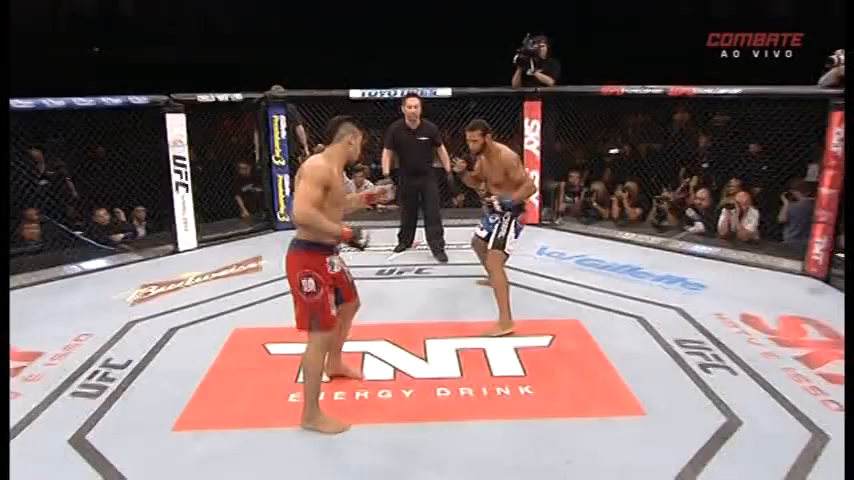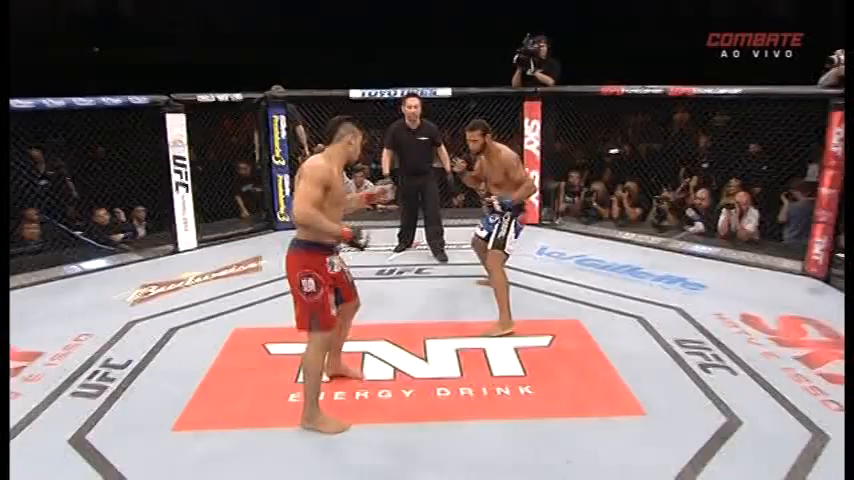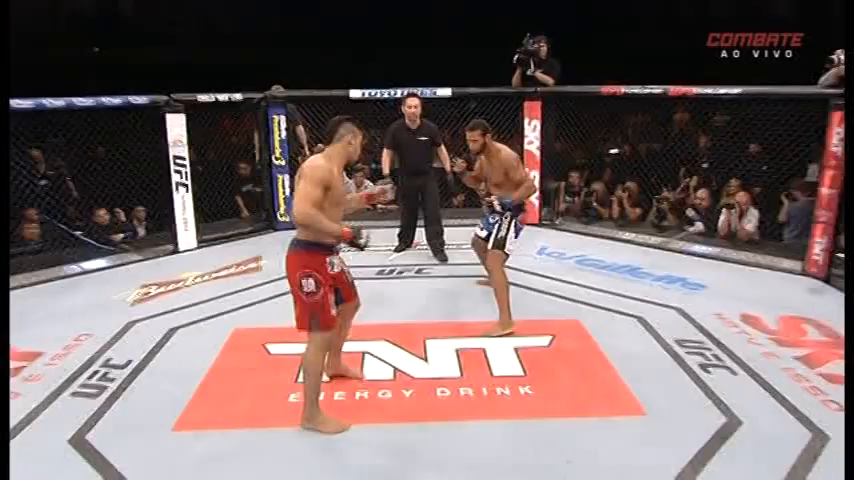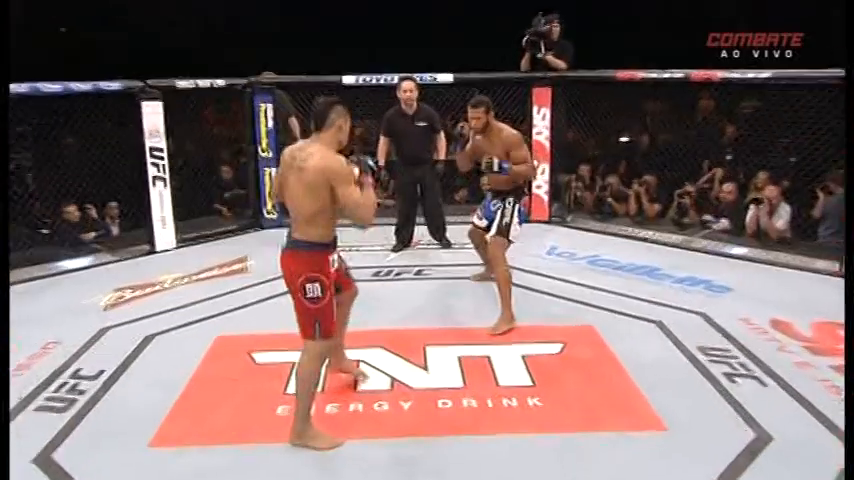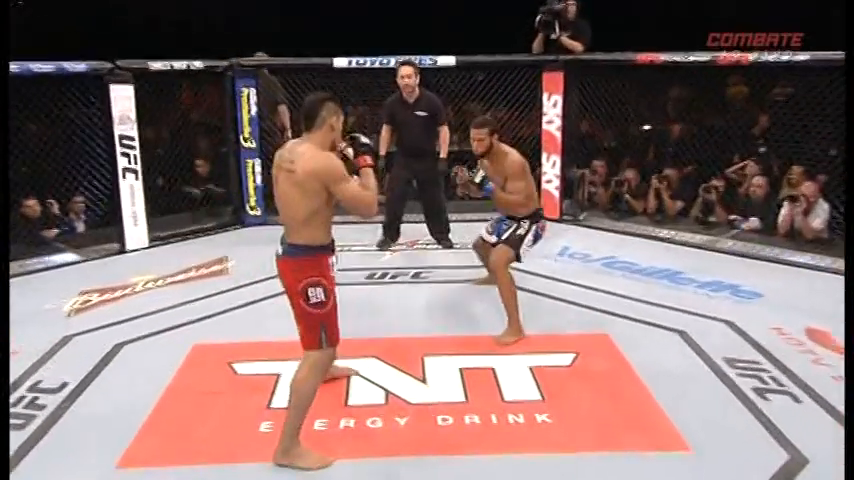
dt=0.3s
person 1, frame 1
left shoulder: (333, 170)
right shoulder: (319, 167)
right elbow: (302, 213)
left wrist: (367, 198)
right wrist: (345, 233)
left hip: (327, 255)
right hip: (308, 259)
left knee: (349, 303)
right knee: (320, 334)
left ankle: (334, 364)
right ankle: (311, 415)
person 1, frame 2
left shoulder: (333, 169)
right shoulder: (319, 167)
right elbow: (302, 213)
left wrist: (368, 197)
right wrist: (344, 233)
left hip: (327, 255)
right hip: (308, 259)
left knee: (349, 304)
right knee: (321, 335)
left ankle: (334, 364)
right ankle: (311, 415)
person 1, frame 3
left shoulder: (329, 168)
right shoulder: (319, 168)
right elbow: (304, 213)
left wrist: (368, 197)
right wrist: (347, 233)
left hip: (325, 254)
right hip: (308, 258)
left knee: (348, 304)
right knee: (321, 334)
left ankle: (333, 364)
right ankle: (311, 415)
person 1, frame 4
left shoulder: (292, 152)
right shoulder: (334, 164)
left elbow: (280, 194)
right elbow: (364, 217)
right wrist: (366, 182)
left hip: (319, 250)
right hip: (309, 258)
left knee: (347, 293)
right knee: (318, 343)
left ankle: (339, 358)
right ankle: (301, 429)
person 1, frame 5
left shoulder: (287, 152)
right shoulder: (324, 162)
right elbow: (367, 208)
right wrist: (364, 162)
left hip: (301, 253)
right hip: (307, 262)
left knee: (326, 309)
right knee: (320, 350)
left ankle: (324, 369)
right ankle: (289, 448)
person 2, frame 1
left shoulder: (506, 157)
right shoulder: (481, 156)
left elbow: (530, 186)
right elbow: (475, 182)
left wrist: (507, 202)
right wrist: (462, 172)
left hip: (510, 214)
right hip: (496, 210)
left knee: (494, 262)
right knee: (478, 243)
left ankle: (505, 322)
right ankle: (494, 279)
person 2, frame 2
left shoulder: (506, 157)
right shoulder: (482, 156)
left elbow: (530, 186)
right elbow: (475, 182)
left wrist: (507, 202)
right wrist: (463, 172)
left hip: (510, 214)
right hip: (496, 211)
left knee: (494, 262)
right knee: (478, 242)
left ankle: (505, 321)
right ankle: (493, 279)
person 2, frame 3
left shoulder: (506, 158)
right shoulder: (481, 156)
left elbow: (529, 187)
right elbow: (475, 183)
left wrist: (506, 203)
right wrist: (462, 173)
left hip: (510, 214)
right hip: (495, 211)
left knee: (494, 263)
right knee: (477, 242)
left ankle: (505, 322)
right ankle: (494, 279)
person 2, frame 4
left shoulder: (509, 136)
right shoulder: (476, 135)
left elbow: (530, 170)
right elbow: (464, 166)
left wrist: (503, 167)
left hip: (512, 198)
right hip: (493, 195)
left knee: (495, 251)
right knee: (475, 233)
left ankle: (507, 315)
right ankle: (490, 271)
person 2, frame 5
left shoulder: (512, 162)
right shoulder: (487, 158)
left elbow: (519, 204)
right elbow: (478, 191)
left wrist: (486, 186)
right wrist: (465, 181)
left hip: (529, 222)
right hip: (512, 218)
left knee: (497, 262)
right knee: (480, 245)
left ankle: (514, 328)
right ankle: (493, 276)
person 3, frame 1
left shoulder: (430, 128)
right shoulder: (395, 129)
left elbow: (440, 149)
right elbow: (387, 152)
left wrist: (448, 171)
right wrist: (386, 175)
left hip: (427, 177)
right hip: (407, 178)
left knee: (433, 212)
right knee: (407, 212)
person 3, frame 2
left shoulder: (430, 128)
right shoulder: (395, 129)
left elbow: (440, 149)
right elbow: (387, 152)
left wrist: (448, 171)
right wrist: (386, 175)
left hip: (427, 177)
right hip: (407, 177)
left knee: (433, 212)
right knee: (407, 212)
person 3, frame 3
left shoulder: (430, 128)
right shoulder: (395, 129)
left elbow: (440, 149)
right elbow: (387, 152)
left wrist: (448, 171)
right wrist: (386, 175)
left hip: (427, 176)
right hip: (407, 177)
left knee: (433, 212)
right knee: (407, 212)
person 3, frame 4
left shoulder: (428, 113)
right shoulder: (391, 116)
left elbow: (439, 136)
right elbow: (384, 141)
left wrist: (441, 160)
right wrist: (381, 166)
left hip: (427, 166)
right hip: (404, 167)
left knee: (433, 203)
right knee: (405, 206)
left ankle: (440, 235)
right ankle: (403, 239)
person 3, frame 5
left shoulder: (431, 101)
right shoulder: (392, 103)
left elbow: (443, 130)
right elbow: (386, 129)
left wrist: (442, 158)
right wrist: (380, 156)
left hip: (427, 160)
right hip: (402, 159)
left knee: (434, 200)
right knee: (393, 197)
left ankle: (442, 235)
right ankle: (389, 235)
